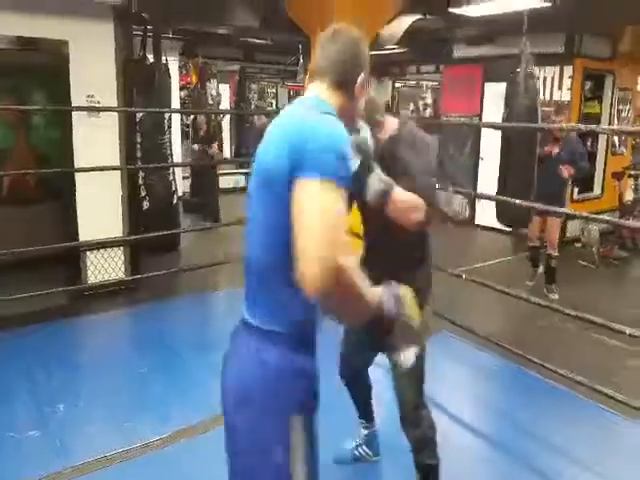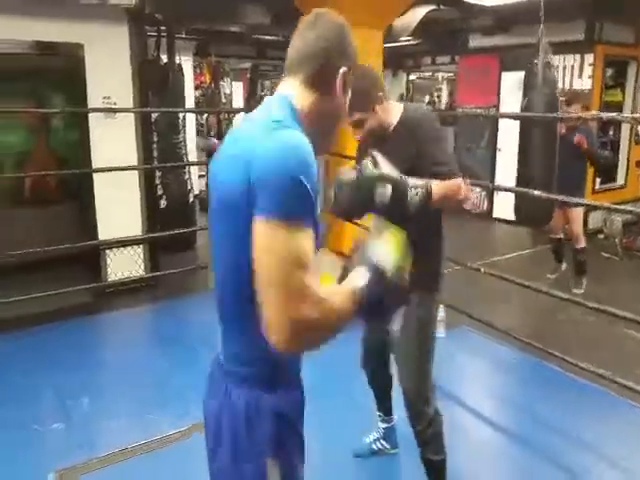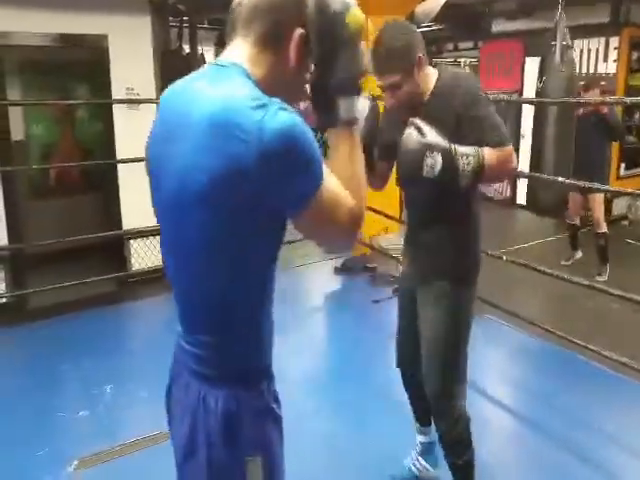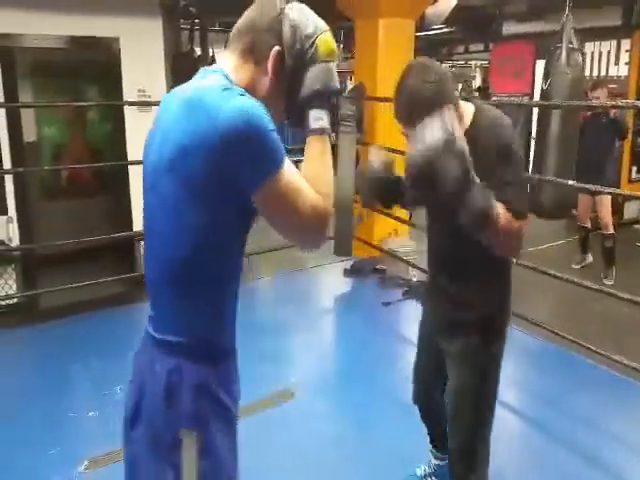
dt=0.4s
person 1, frame 1
left shoulder: (287, 124)
right shoulder: (324, 135)
right elbow: (321, 274)
left wrist: (369, 189)
right wrist: (383, 308)
left hip: (257, 352)
right hip: (278, 366)
person 1, frame 2
left shoulder: (246, 132)
right shoulder: (285, 150)
right elbow: (289, 325)
right wrist: (364, 281)
left hip: (236, 381)
right hip: (259, 398)
person 1, frame 3
left shoulder: (178, 98)
right shoulder: (269, 128)
right elbow: (345, 226)
right wrist: (344, 104)
left hip: (195, 373)
right hip: (231, 393)
person 1, frame 4
left shoulder: (185, 100)
right shoulder: (235, 114)
right elbow: (312, 225)
left wrist: (302, 114)
right wrist: (317, 114)
left hip: (186, 359)
right hip: (187, 375)
person 2, frame 1
left shoulder: (412, 145)
left elbow: (412, 217)
left wrist: (367, 172)
left hip: (407, 285)
right hip: (373, 277)
left knee: (409, 400)
right knee: (351, 365)
right ankle: (369, 437)
person 2, frame 2
left shoulder: (420, 124)
right shoulder: (372, 138)
left elbow: (458, 191)
left hip: (418, 276)
left knee: (415, 388)
right knee: (373, 358)
right ankle: (386, 431)
person 2, frame 3
left shoulder: (460, 90)
right shoulder: (394, 106)
left elbow: (507, 161)
right elbow: (376, 176)
left wrist: (449, 155)
right wrist: (359, 139)
left hip: (452, 262)
right hip: (415, 253)
left knee: (443, 383)
right knee: (409, 362)
person 2, frame 4
left shoulder: (494, 135)
right shoulder: (431, 134)
left elbow: (511, 239)
left wrist: (462, 183)
right wrist: (388, 185)
left hip: (478, 309)
right hip: (439, 295)
left knee: (466, 430)
right knee: (425, 391)
person 3, frame 1
left shoulder: (574, 144)
right shoulder: (543, 138)
left elbow: (583, 170)
left wrist: (572, 172)
right wrist: (541, 153)
left hip: (556, 199)
right hip: (537, 195)
left knee: (552, 242)
right knee: (532, 236)
left ankle: (550, 282)
right ankle: (536, 268)
person 3, frame 2
left shoulder: (586, 130)
right shoulder: (558, 128)
left elbow: (598, 159)
left wrist: (586, 147)
left hip: (575, 190)
right hip: (556, 187)
left knee: (576, 233)
right knee: (554, 229)
left ankle: (580, 276)
right ankle: (560, 263)
person 3, frame 3
left shoulder: (606, 113)
right shoulder: (578, 114)
left elbow: (618, 135)
left wrist: (605, 112)
right wrist: (574, 117)
left hip: (596, 174)
right hip: (576, 172)
left knee: (598, 219)
right knee: (571, 213)
left ankle: (603, 263)
right ankle: (575, 250)
person 3, frame 4
left shoulder: (612, 117)
right shoulder: (585, 116)
left elbow: (624, 134)
left wrist: (614, 115)
right wrist: (581, 120)
left hip: (604, 175)
right hip: (584, 173)
left knee: (605, 220)
right knee: (582, 215)
left ankle: (610, 267)
right ankle: (585, 254)
